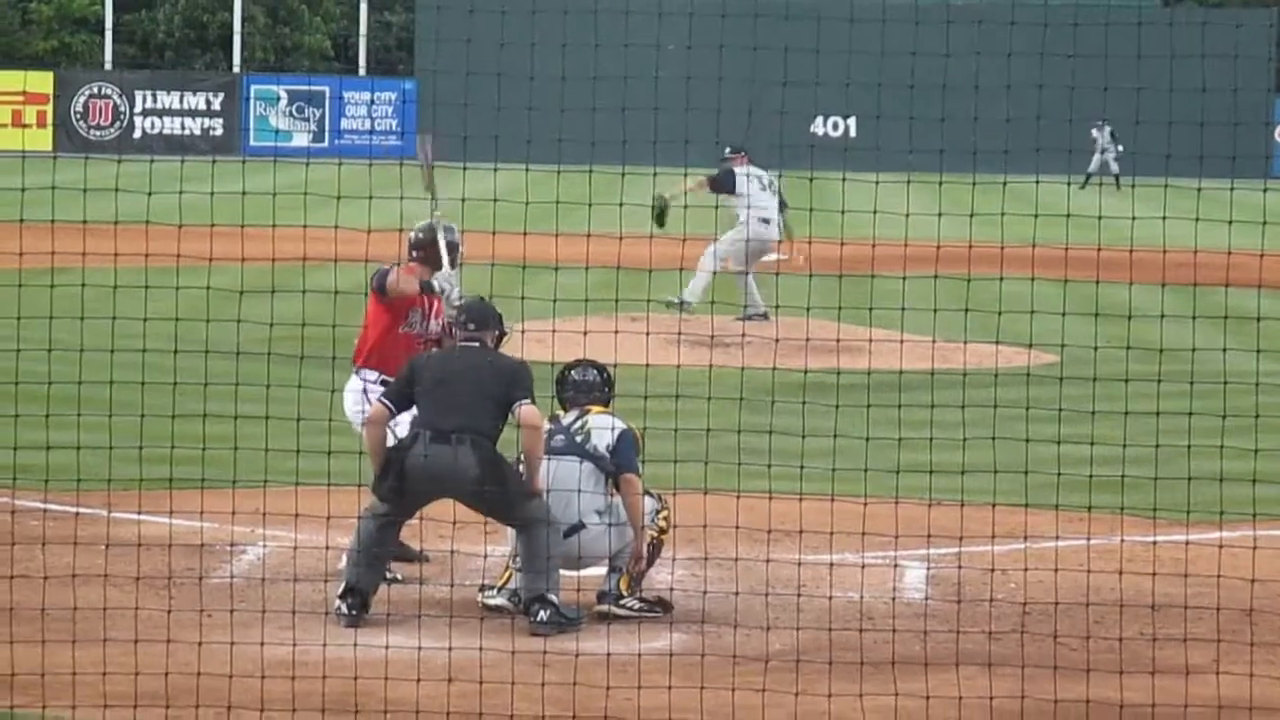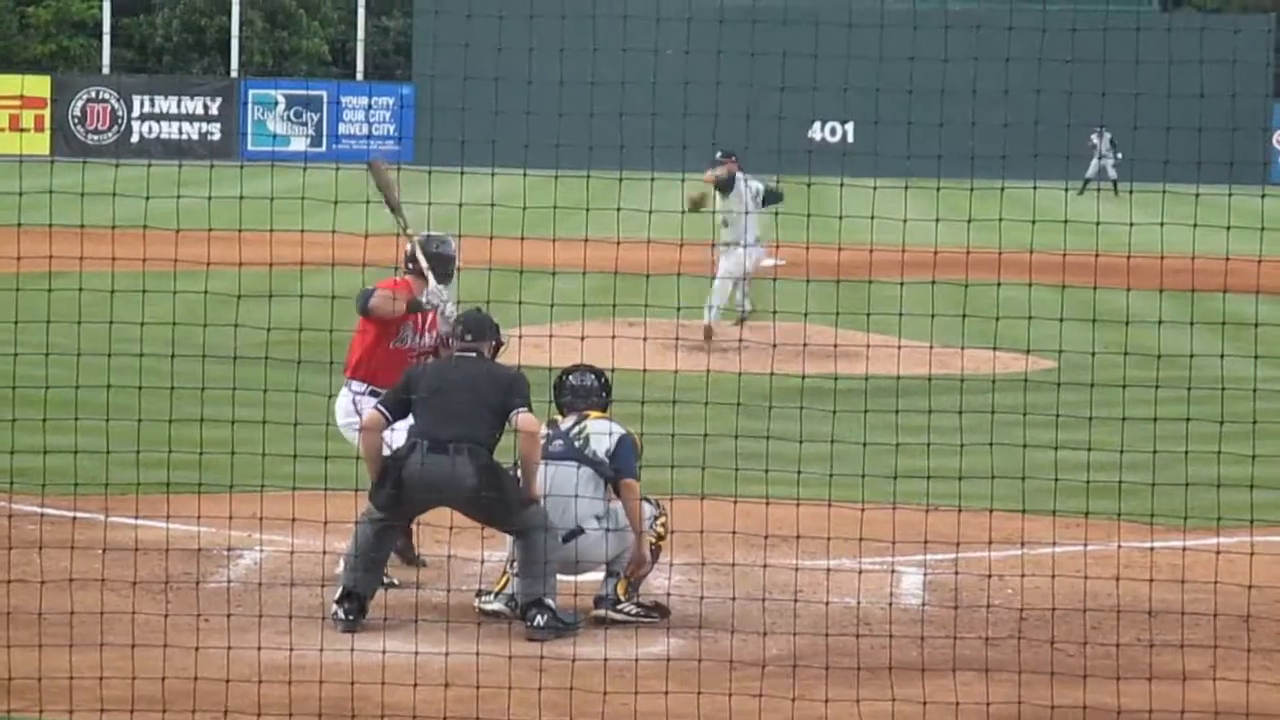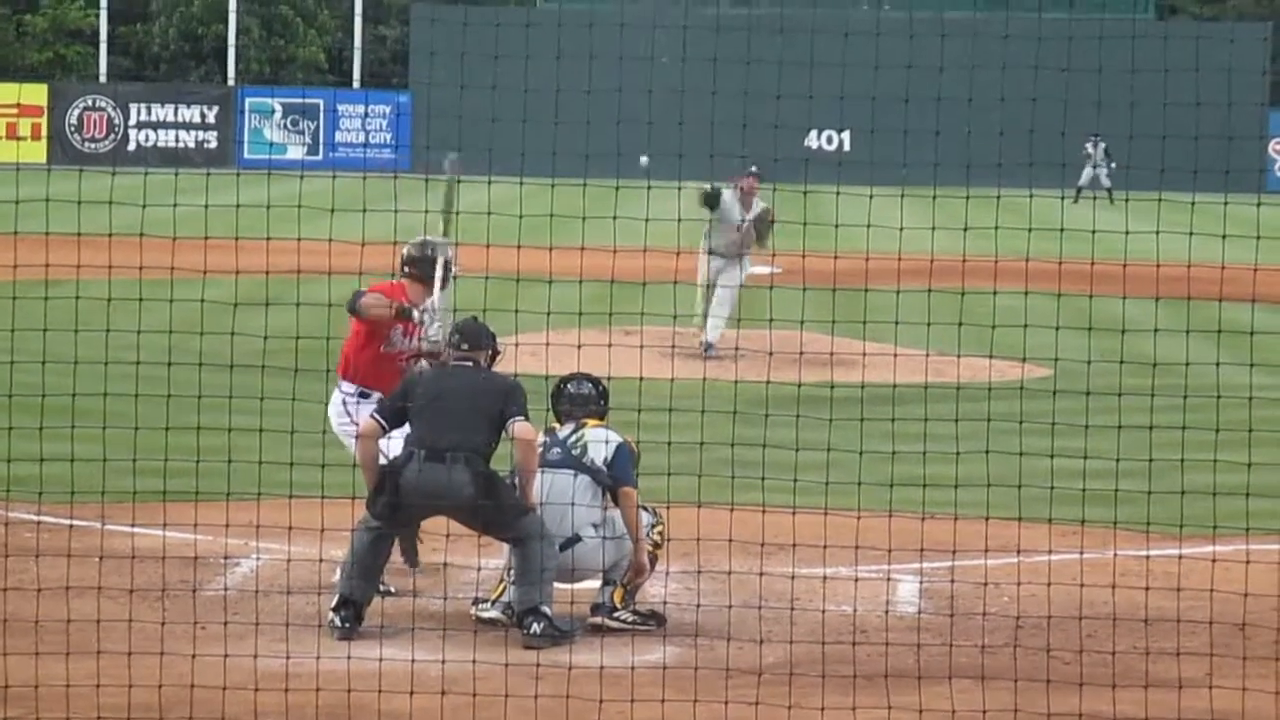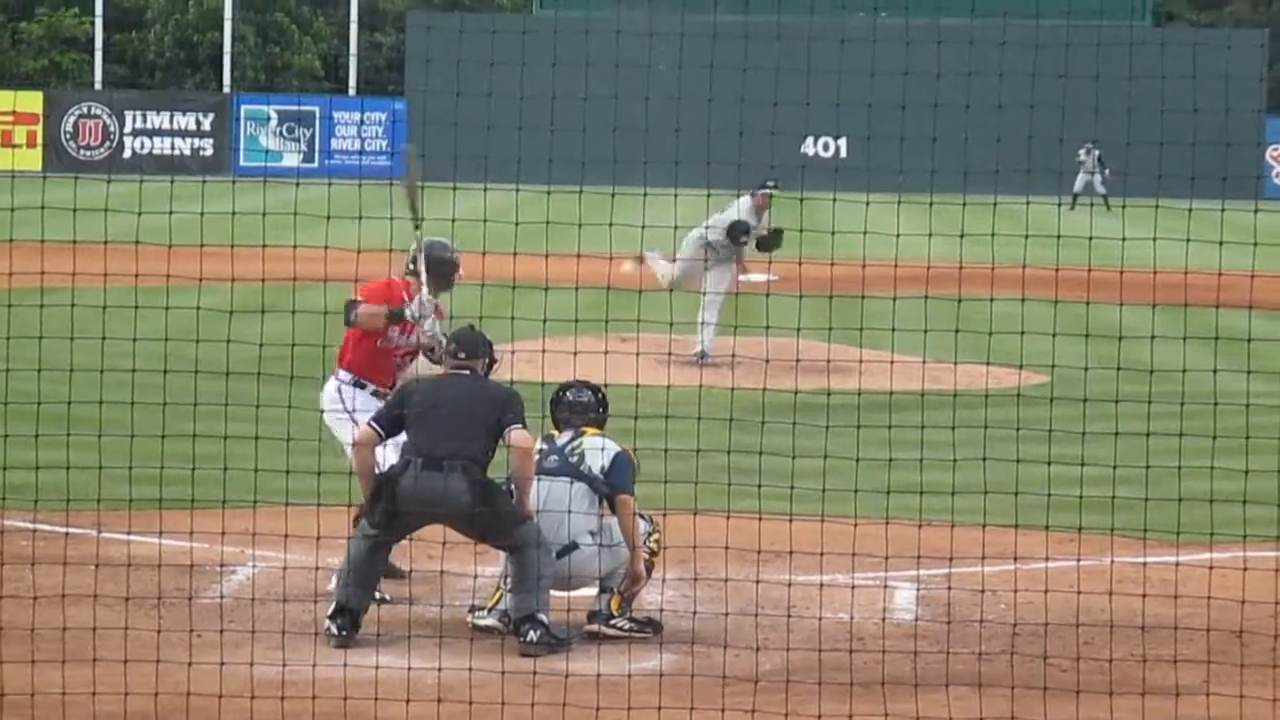
dt=0.2s
person 1, frame 1
left shoulder: (435, 296)
right shoulder: (402, 279)
left elbow: (447, 348)
right elbow: (381, 281)
right wrist: (431, 286)
right hip: (371, 392)
person 1, frame 2
left shoulder: (432, 307)
right shoulder: (395, 290)
right elbow: (366, 302)
left wrist: (448, 330)
right wrist: (418, 304)
right hip: (362, 403)
left ankle: (399, 537)
person 1, frame 3
left shoulder: (428, 310)
right shoulder: (388, 294)
left elbow: (438, 363)
right elbow: (356, 304)
left wrist: (436, 344)
right wrist: (410, 314)
right hip: (354, 405)
left ankle: (405, 531)
person 1, frame 4
left shoulder: (428, 308)
right shoulder: (388, 290)
left elbow: (438, 356)
right elbow: (352, 315)
left wrist: (432, 338)
right wrist: (401, 314)
left hip: (376, 400)
right hip: (349, 396)
person 2, frame 1
left shoulder: (423, 362)
right shoulder: (512, 368)
left elbow: (374, 419)
right elbow: (531, 422)
left wrist: (383, 476)
right wrist: (532, 481)
left hip: (418, 458)
right hip: (474, 462)
left knee: (379, 515)
right knee: (537, 518)
left ankle: (352, 600)
right ankle: (543, 607)
person 2, frame 2
left shoulder: (420, 372)
right shoulder: (509, 377)
left elbow: (369, 425)
right elbow: (529, 429)
left wrist: (380, 484)
right wrist: (529, 487)
left hip: (415, 468)
right hip: (472, 472)
left knee: (376, 520)
right knee: (536, 524)
left ankle: (349, 605)
right ankle: (540, 612)
person 2, frame 3
left shoulder: (417, 380)
right shoulder: (505, 386)
left elbow: (366, 433)
right elbow: (525, 438)
left wrist: (377, 492)
right wrist: (525, 495)
left hip: (411, 478)
right hip: (468, 482)
left knee: (373, 528)
right knee: (534, 534)
left ankle: (346, 612)
right ankle: (536, 619)
person 2, frame 4
left shoulder: (414, 388)
right shoulder: (502, 395)
left elbow: (362, 441)
right elbow: (523, 446)
left wrist: (373, 500)
right wrist: (523, 502)
left hip: (409, 486)
right hip: (466, 489)
left knee: (369, 535)
right knee: (531, 542)
left ankle: (342, 621)
right ankle: (532, 627)
person 3, frame 1
left shoulder: (544, 430)
right shoulder: (616, 428)
right elbow: (629, 483)
right wrist: (640, 540)
right hip: (582, 540)
right knee: (653, 507)
left ankle: (509, 587)
right ankle: (618, 593)
person 3, frame 2
left shoulder: (542, 434)
right shoulder: (615, 433)
right elbow: (628, 487)
right wrist: (642, 543)
right hip: (581, 545)
right knee: (652, 512)
left ankle: (506, 593)
right ankle: (616, 597)
person 3, frame 3
left shoulder: (538, 442)
right shoulder: (613, 442)
right elbow: (627, 495)
right wrist: (640, 551)
right hip: (578, 553)
right knee: (650, 521)
left ankle: (503, 601)
right ankle: (612, 605)
person 3, frame 4
left shoulder: (536, 448)
right shoulder: (611, 451)
right elbow: (624, 504)
right wrist: (637, 559)
right hip: (575, 563)
right knee: (646, 529)
left ankle: (499, 609)
right ankle: (608, 613)
person 4, frame 1
left shoulder: (734, 173)
right shoulder: (770, 178)
left elbow: (705, 182)
right elbow: (783, 213)
left wrist: (674, 194)
right wrist: (791, 241)
left hip: (753, 228)
right hip: (772, 235)
left knee: (712, 255)
right knee: (740, 265)
left ankle: (688, 299)
right ankle: (756, 309)
person 4, frame 2
left shoulder: (732, 180)
right shoulder: (755, 186)
left elbow: (711, 178)
right elbow: (778, 195)
left hip: (745, 250)
left knee: (724, 276)
right knee: (736, 276)
left ankle: (710, 319)
right ankle: (744, 310)
person 4, frame 3
left shoulder: (761, 209)
right shoulder: (724, 197)
left elbow: (761, 244)
right elbow: (705, 198)
left hip: (737, 259)
right hip: (712, 255)
left knee: (723, 298)
right knee: (705, 296)
left ankle: (710, 341)
right ankle: (706, 328)
person 4, frame 4
left shoulder: (764, 209)
right shoulder: (741, 219)
right elbow: (737, 248)
left wrist: (767, 239)
left hip: (724, 256)
right hip: (703, 245)
left knee: (713, 300)
right knee: (671, 279)
left ankle: (703, 348)
right ankle: (652, 259)
